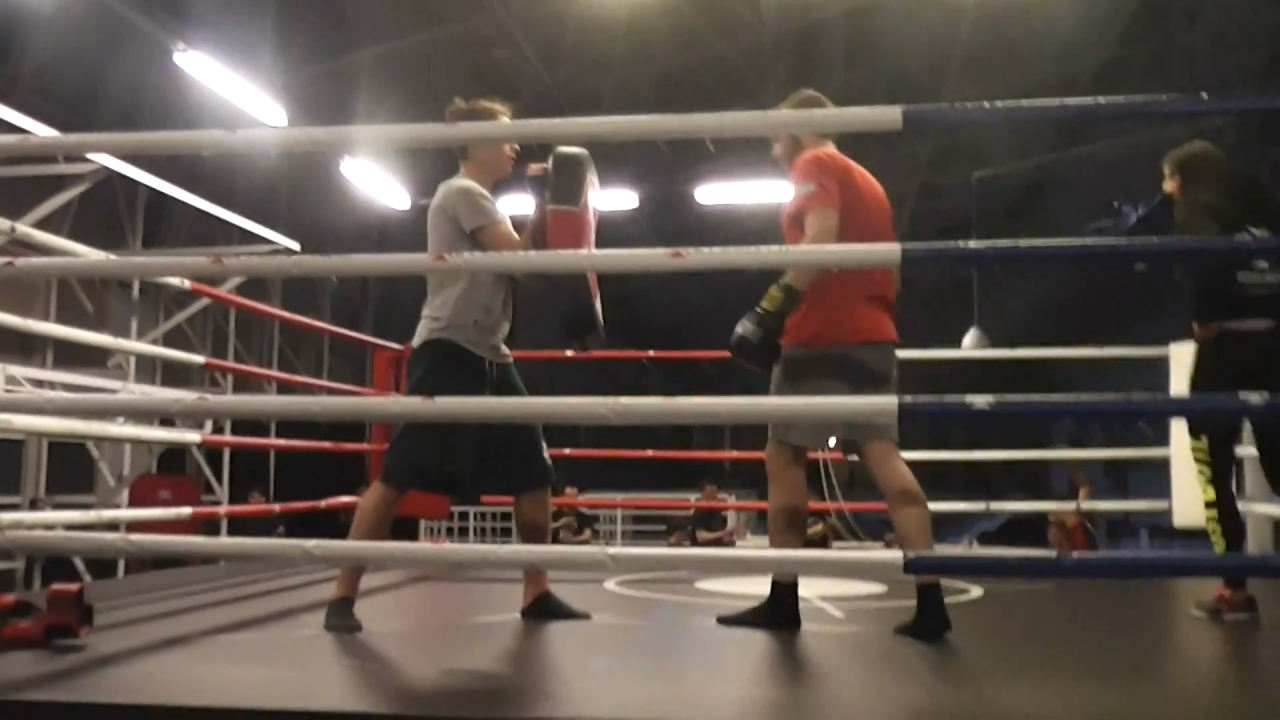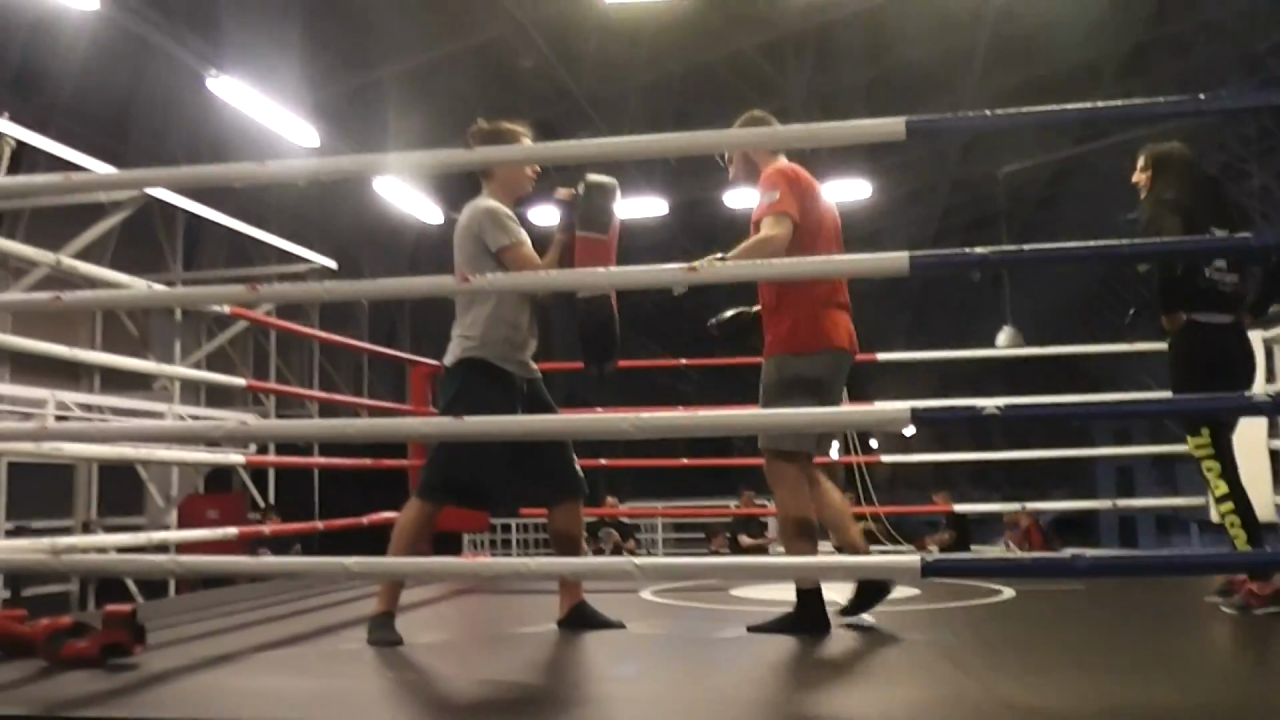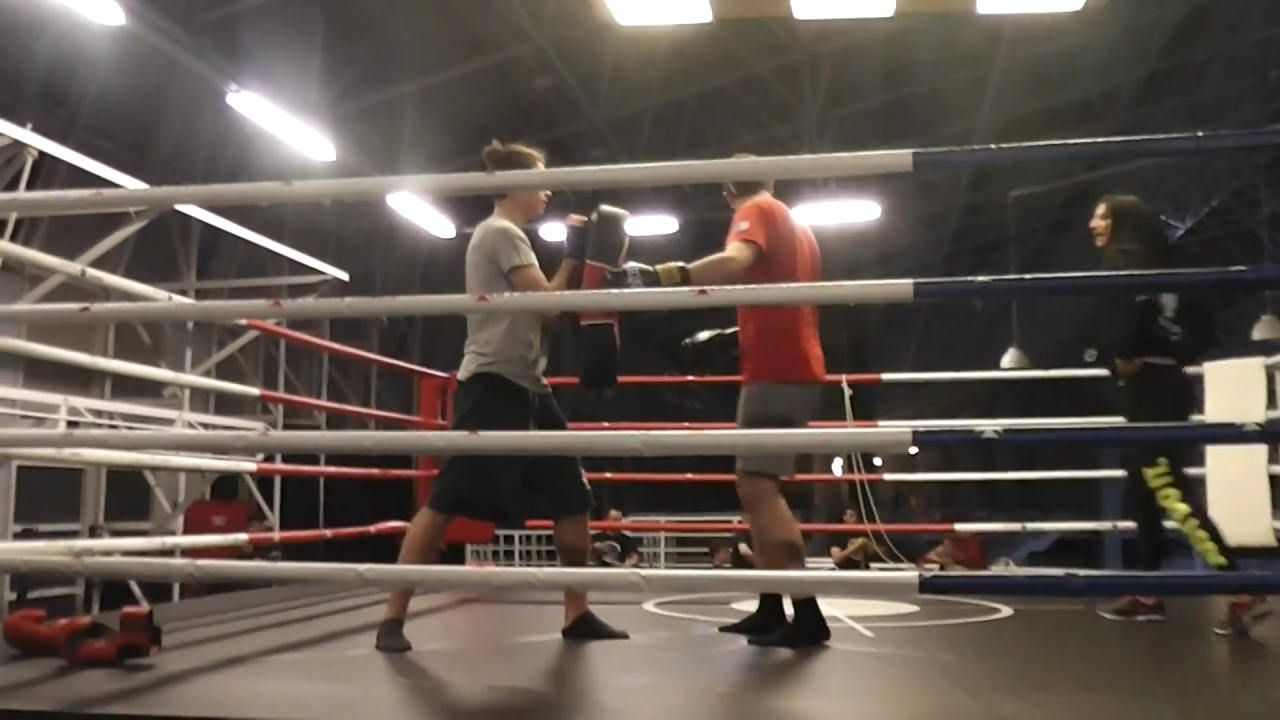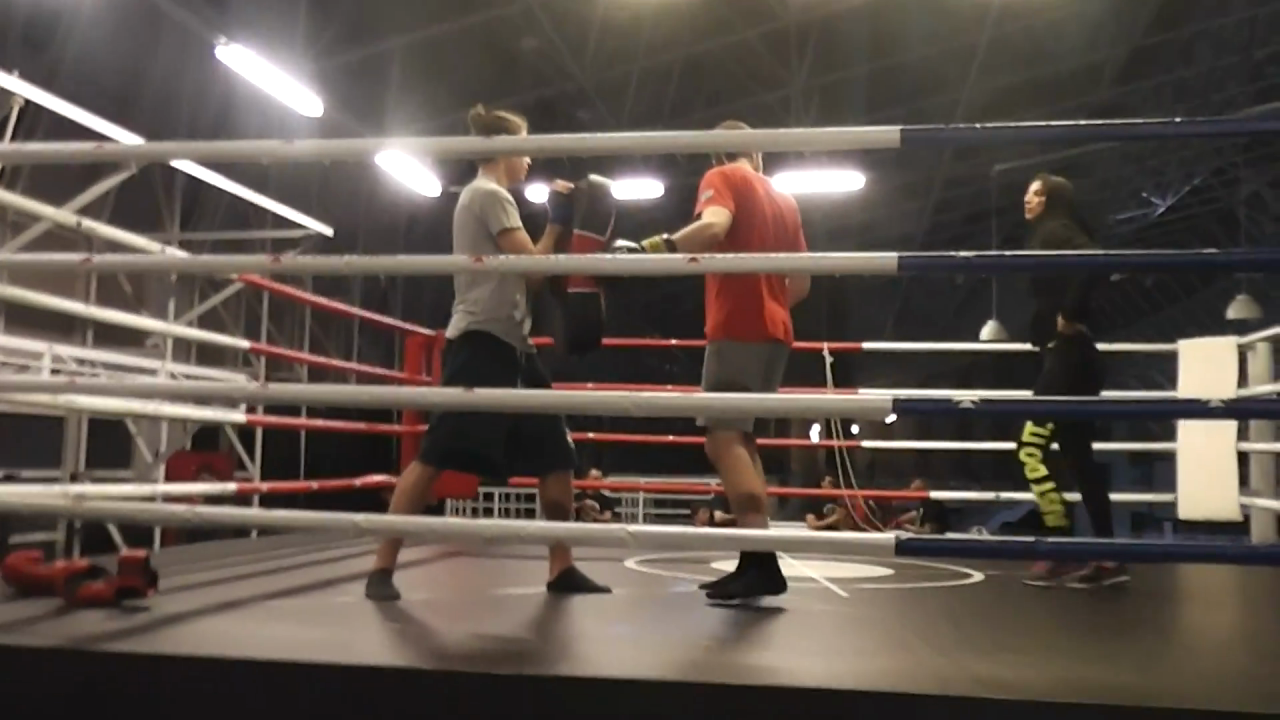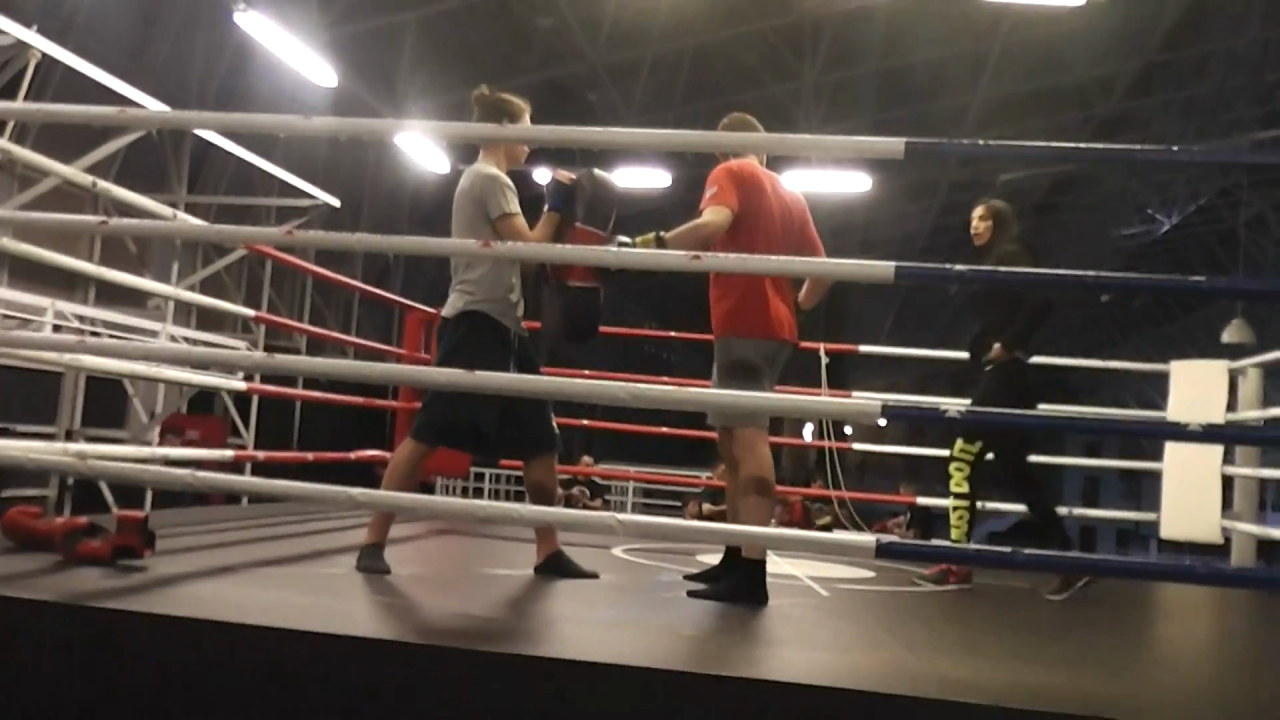
dt=0.3s
person 1, frame 1
left shoulder: (481, 202)
right shoulder: (462, 193)
right elbow: (519, 257)
left hip: (489, 356)
right hip: (448, 351)
left knee: (534, 472)
right knee: (400, 475)
left ankle: (537, 592)
right ankle: (342, 595)
person 1, frame 2
left shoulder: (504, 221)
right shoulder: (487, 214)
right elbow: (539, 278)
left wrist: (568, 231)
right wrist: (565, 231)
left hip: (517, 370)
right hip: (479, 368)
left knee: (566, 484)
right knee: (435, 490)
left ankle: (572, 603)
right ankle: (383, 610)
person 1, frame 3
left shoulder: (509, 237)
right shoulder: (501, 233)
left elbow: (539, 313)
right elbow: (546, 301)
left wrist: (575, 257)
right wrist: (573, 255)
left hip: (526, 386)
right hip: (492, 384)
left knee: (573, 498)
right knee: (447, 502)
left ankle: (577, 613)
right ankle: (392, 618)
person 1, frame 4
left shoulder: (489, 199)
right shoulder: (489, 195)
left elbow: (524, 275)
left wrist: (558, 226)
right wrist: (557, 221)
left hip: (510, 344)
right hip: (480, 341)
left knee: (557, 455)
right knee: (436, 455)
left ankle: (561, 568)
right ankle: (383, 567)
person 1, frame 5
left shoulder: (484, 180)
right shoulder: (491, 179)
left elbow: (512, 256)
right elbow: (528, 250)
left wrist: (556, 211)
right wrist: (555, 208)
left hip: (502, 326)
right hip: (476, 322)
left knee: (541, 440)
right knee: (430, 432)
left ankle: (548, 552)
right ankle: (374, 541)
person 2, frame 1
left shoulder: (814, 165)
right shoulder: (869, 182)
left elbow: (820, 239)
right elbow: (891, 275)
left wrist: (771, 308)
left hip: (821, 335)
right hip: (874, 334)
left knee: (784, 453)
right knee: (884, 458)
left ankle: (783, 599)
right ankle: (930, 597)
person 2, frame 2
left shoulder: (778, 177)
right shoulder: (811, 189)
left elbow: (774, 241)
left wrist: (704, 271)
left hip: (798, 342)
right hip: (831, 340)
left knee: (782, 464)
right knee: (802, 466)
left ankle: (809, 605)
person 2, frame 3
left shoulder: (756, 214)
right shoulder: (800, 230)
left elbow: (736, 262)
left wrist: (660, 276)
left hip: (777, 370)
right hip: (798, 368)
left knee: (758, 485)
right knee: (757, 484)
left ankle: (806, 613)
right ankle: (770, 608)
person 2, frame 4
left shoulder: (720, 178)
right shoulder: (784, 199)
left elbow: (714, 227)
right elbow: (801, 282)
left wrist: (651, 249)
left hip: (738, 330)
right hip: (773, 331)
left knee: (723, 440)
right knee: (740, 441)
left ankle: (764, 563)
right ankle: (751, 564)
person 2, frame 5
left shoulder: (730, 173)
right shoulder: (787, 192)
left elbow: (713, 225)
right elbow: (822, 271)
left wrist: (648, 244)
left hip: (742, 324)
right hip: (777, 326)
left knee: (746, 439)
right knee: (739, 439)
left ankle: (750, 573)
right ankle: (735, 560)
person 3, frame 1
left shoulder: (1195, 213)
left elbow: (1208, 254)
left wrist: (1202, 317)
left hip: (1225, 350)
left knee: (1214, 473)
left ankle: (1235, 590)
person 3, frame 2
left shoulder: (1161, 209)
right shoulder: (1217, 211)
left elbow: (1170, 254)
left wrist: (1169, 309)
left hip: (1196, 345)
right hip: (1233, 344)
left knee: (1215, 465)
right knee: (1216, 461)
person 3, frame 3
left shoulder: (1120, 258)
right shoulder: (1155, 263)
left elbow: (1141, 303)
right elbow: (1200, 324)
left wrist: (1126, 355)
right wrist: (1173, 359)
left hip: (1146, 387)
right hip: (1170, 383)
left knee: (1170, 493)
right knee: (1143, 491)
left ankle: (1242, 590)
right ankle: (1147, 594)
person 3, frame 4
left shoulder: (1054, 233)
right shoulder: (1051, 238)
left elbow: (1092, 267)
left wrist: (1069, 317)
right wrist: (1070, 315)
left hip: (1067, 356)
right hip: (1072, 357)
left knee: (1032, 448)
right knee: (1079, 457)
right ankle: (1107, 558)
person 3, frame 5
left shoulder: (1008, 257)
right shoulder: (995, 264)
left elbow: (1041, 300)
left wrist: (1008, 344)
right wrist: (1002, 345)
left hip: (1002, 376)
right hip: (1002, 378)
left knee: (962, 463)
right knee: (1014, 472)
left ankle: (958, 563)
right ankle: (1067, 556)
